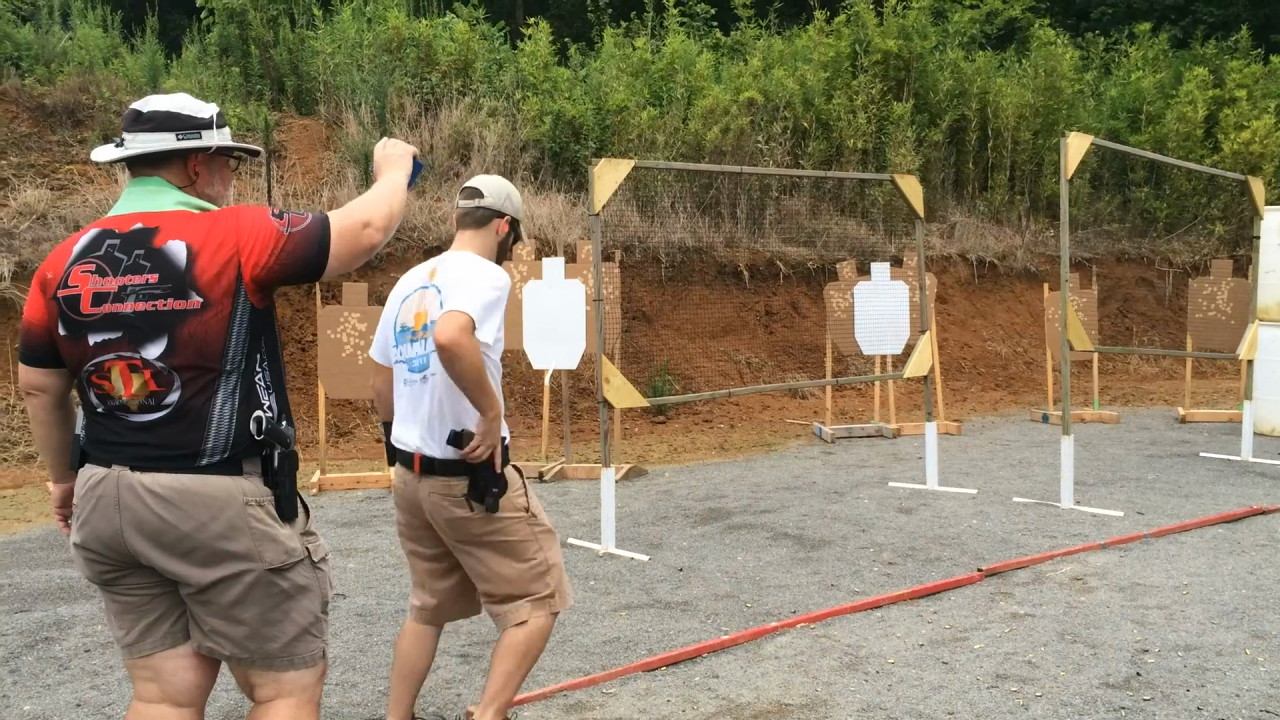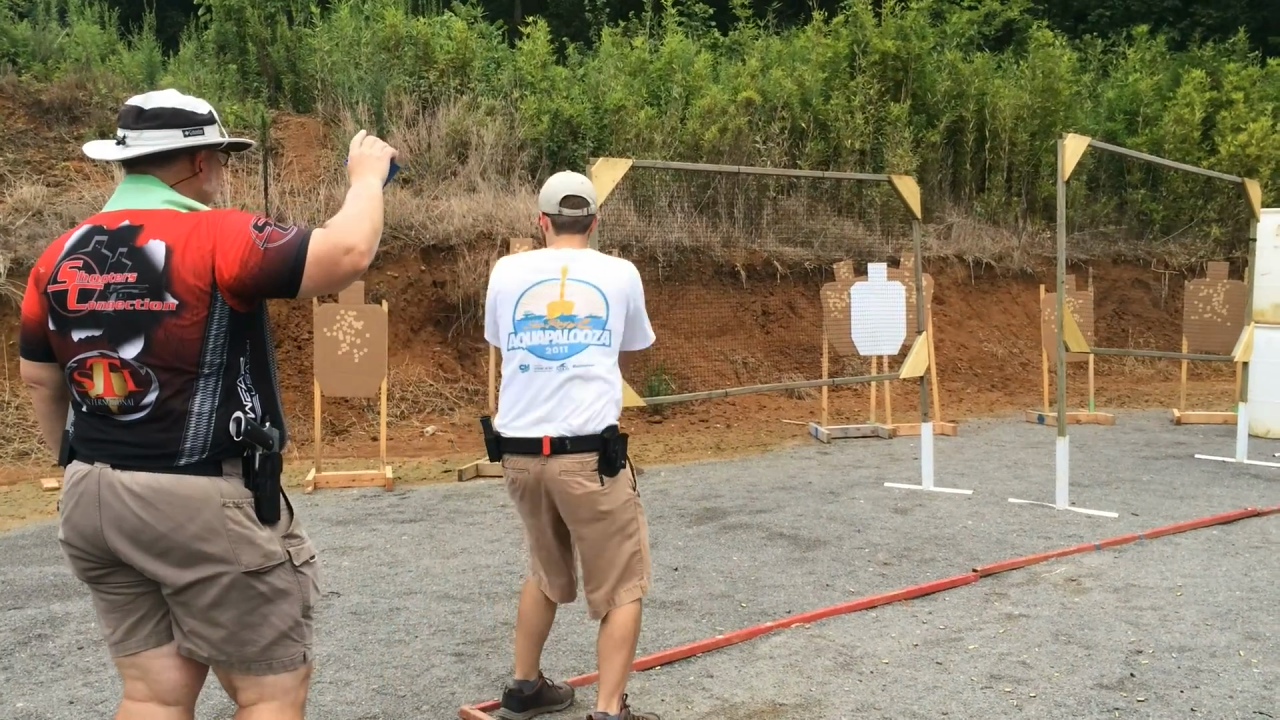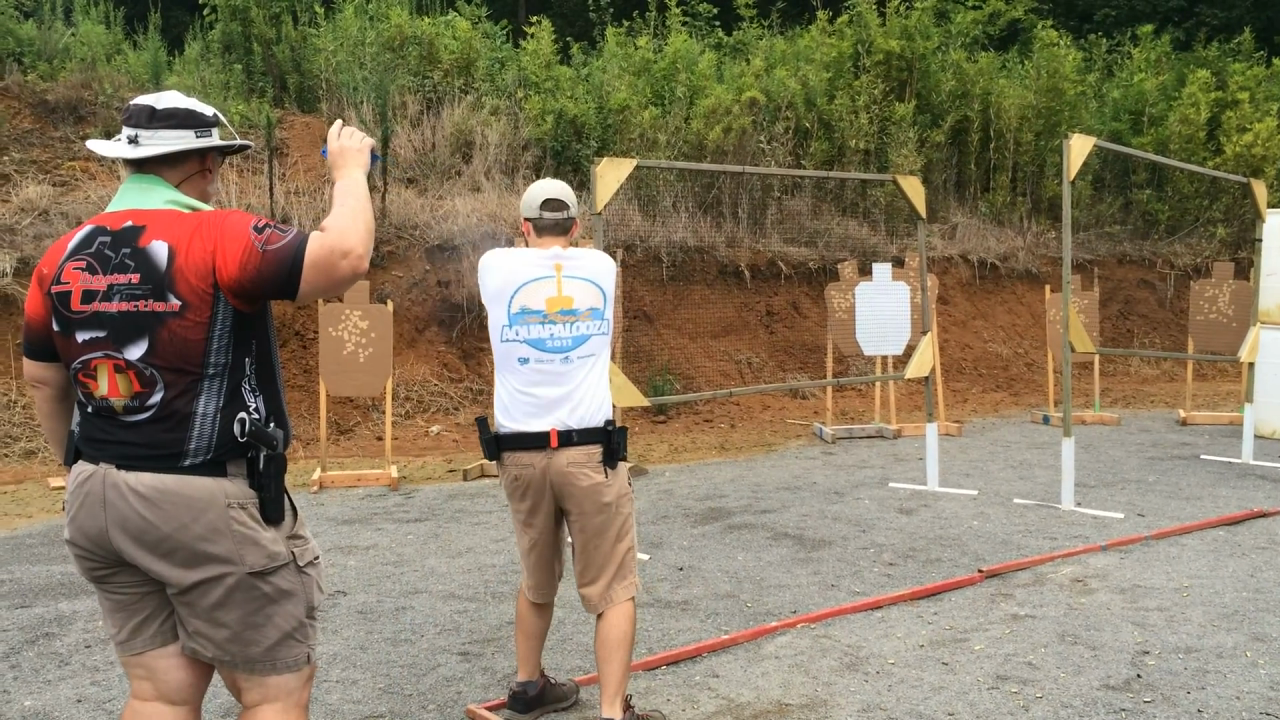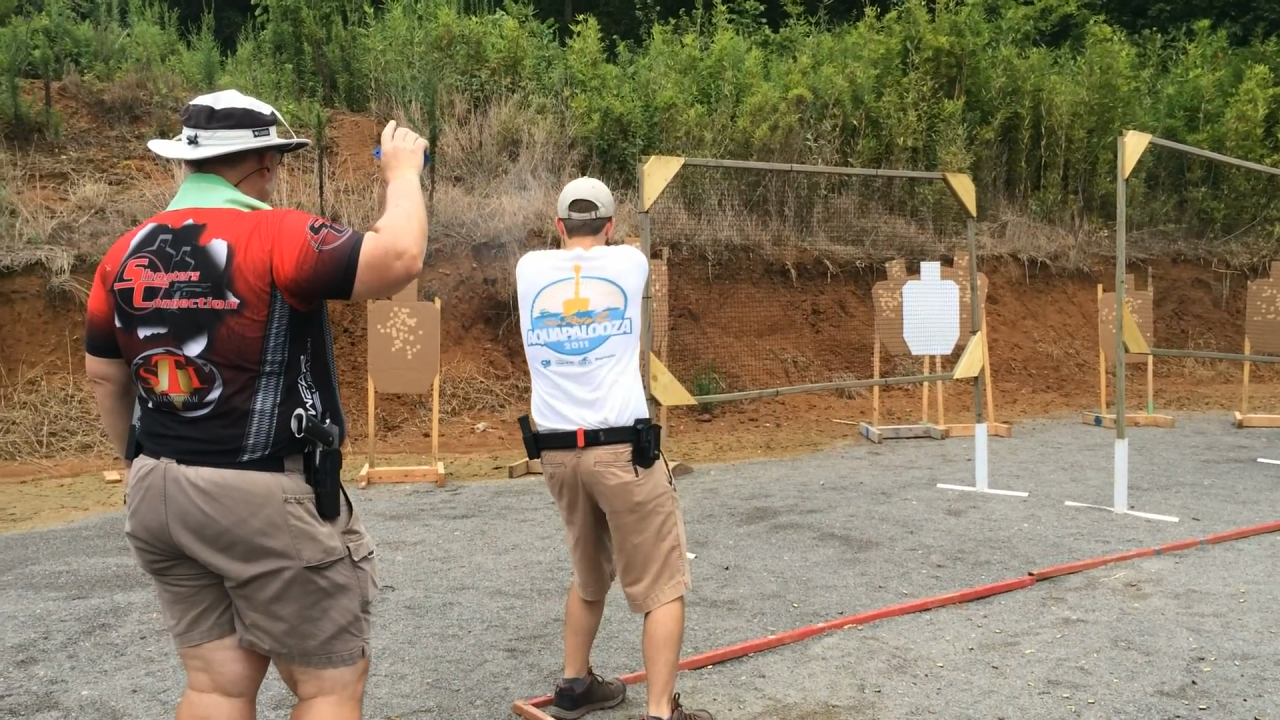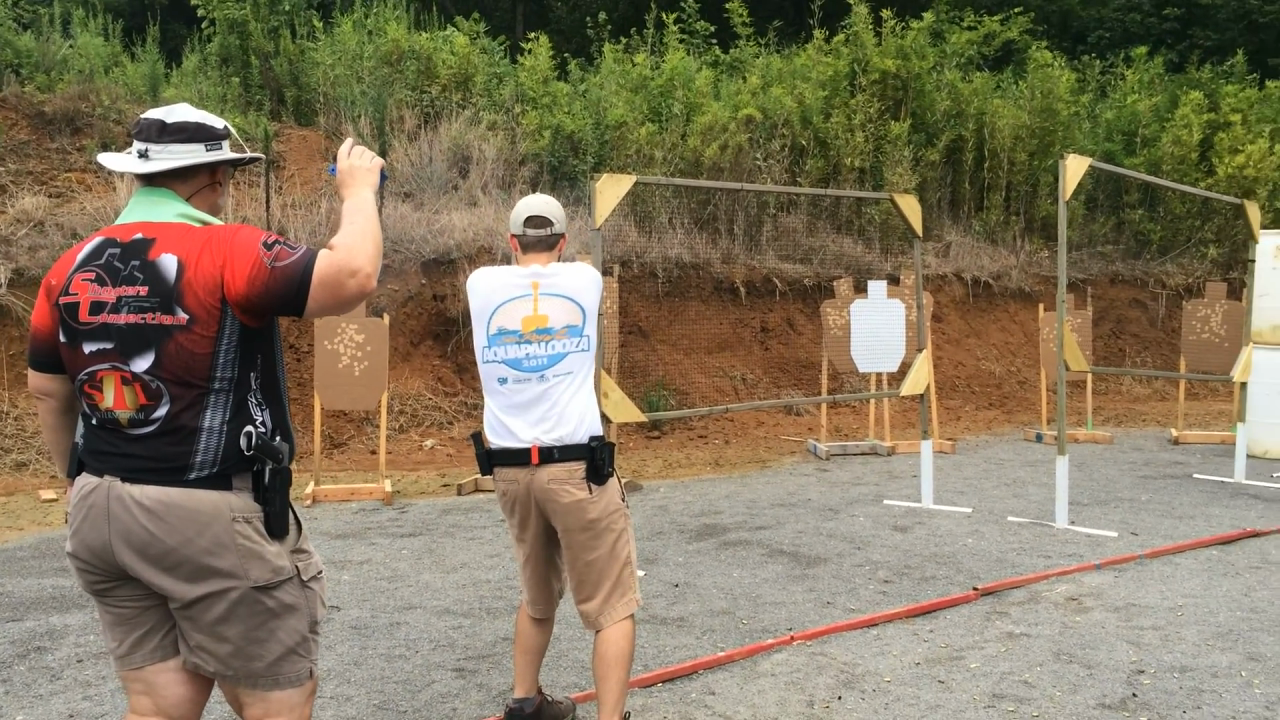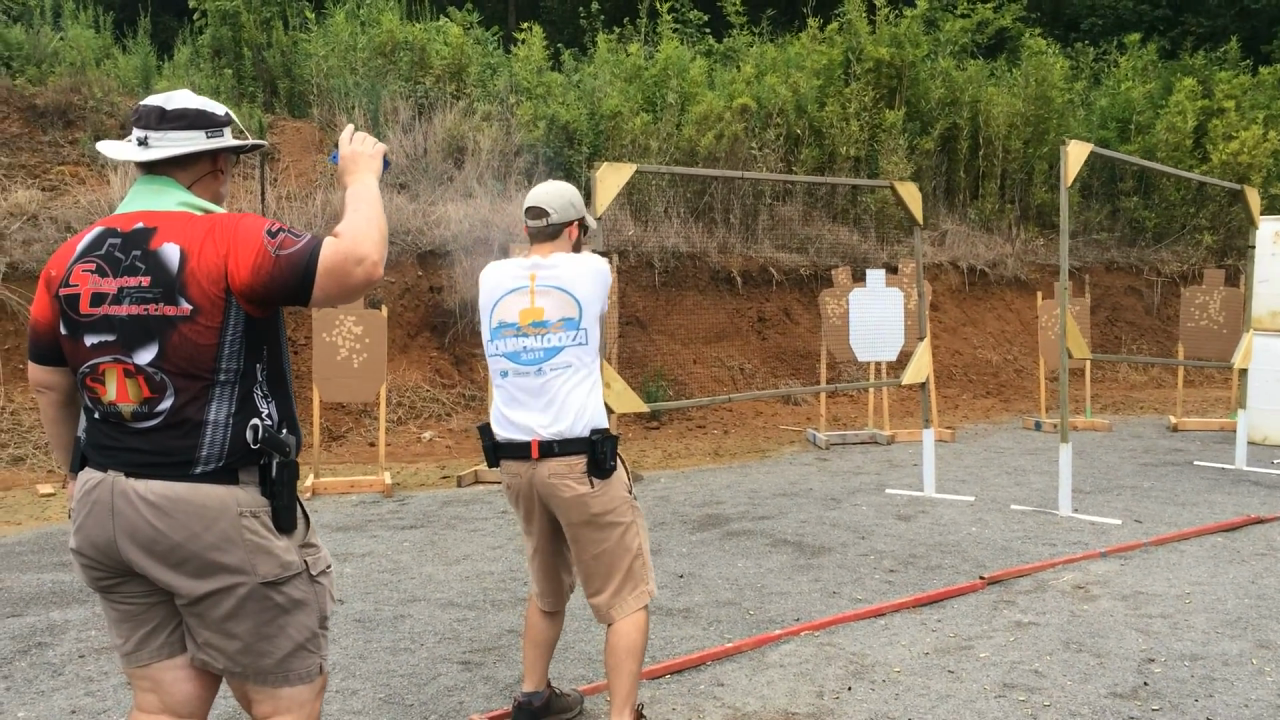
dt=0.7s
person 1, frame 1
left shoulder: (65, 261)
right shoulder: (236, 238)
left elbow: (38, 388)
right elbow: (364, 229)
left wrist: (66, 477)
right wrist: (393, 172)
left hip: (109, 501)
right hip: (219, 501)
person 1, frame 2
left shoulder: (60, 256)
right shoulder: (218, 238)
left elbow: (40, 381)
right elbow: (347, 252)
right wrist: (367, 176)
left hip: (93, 500)
right hip: (202, 501)
person 1, frame 3
left shoulder: (62, 256)
right shoulder: (220, 239)
left elbow: (42, 381)
right elbow: (346, 256)
right wrist: (350, 171)
left hip: (98, 501)
right hip: (208, 501)
person 1, frame 4
left shoulder: (126, 252)
right shoulder: (277, 236)
left elbow: (105, 376)
right elbow: (399, 257)
right wrist: (402, 172)
left hip: (159, 494)
right hip: (264, 496)
person 1, frame 5
left shoulder: (72, 266)
right shoulder: (229, 252)
left elbow: (46, 392)
right elbow: (353, 276)
left wrist: (83, 484)
right wrist: (358, 190)
left hip: (103, 514)
right hip: (213, 515)
person 1, frame 6
left shoulder: (71, 256)
right shoulder: (233, 240)
left elbow: (48, 385)
right elbow: (359, 264)
left wrist: (86, 480)
right wrist: (360, 177)
left hip: (104, 509)
right hip: (217, 510)
person 2, frame 1
left shoulder: (409, 281)
right shoulder: (485, 276)
left elbow: (380, 381)
right elbow: (450, 338)
right wrist: (491, 415)
left hip: (410, 472)
right hip: (468, 475)
left knee: (429, 606)
right knee: (538, 602)
person 2, frame 2
left shoulder: (506, 272)
right shoulder: (622, 275)
left hip: (520, 456)
right hip: (589, 457)
left knee: (547, 577)
right knee: (623, 587)
person 2, frame 3
left shoulder: (496, 266)
right shoulder: (602, 266)
left hip: (521, 454)
right hip: (589, 452)
left knee: (537, 578)
right knee: (613, 588)
person 2, frame 4
left shoulder: (529, 268)
right shoulder: (630, 261)
left hip: (558, 452)
right hip: (621, 448)
left knee: (589, 575)
right knee: (661, 587)
person 2, frame 5
left shoulder: (482, 284)
right shoulder: (585, 279)
left hip: (510, 470)
right hip: (576, 467)
left knee: (538, 595)
right knee: (612, 605)
person 2, frame 6
left shoulder: (493, 277)
right shoulder: (589, 270)
left hip: (517, 462)
right hip: (580, 459)
left knee: (550, 588)
right knee: (627, 595)
